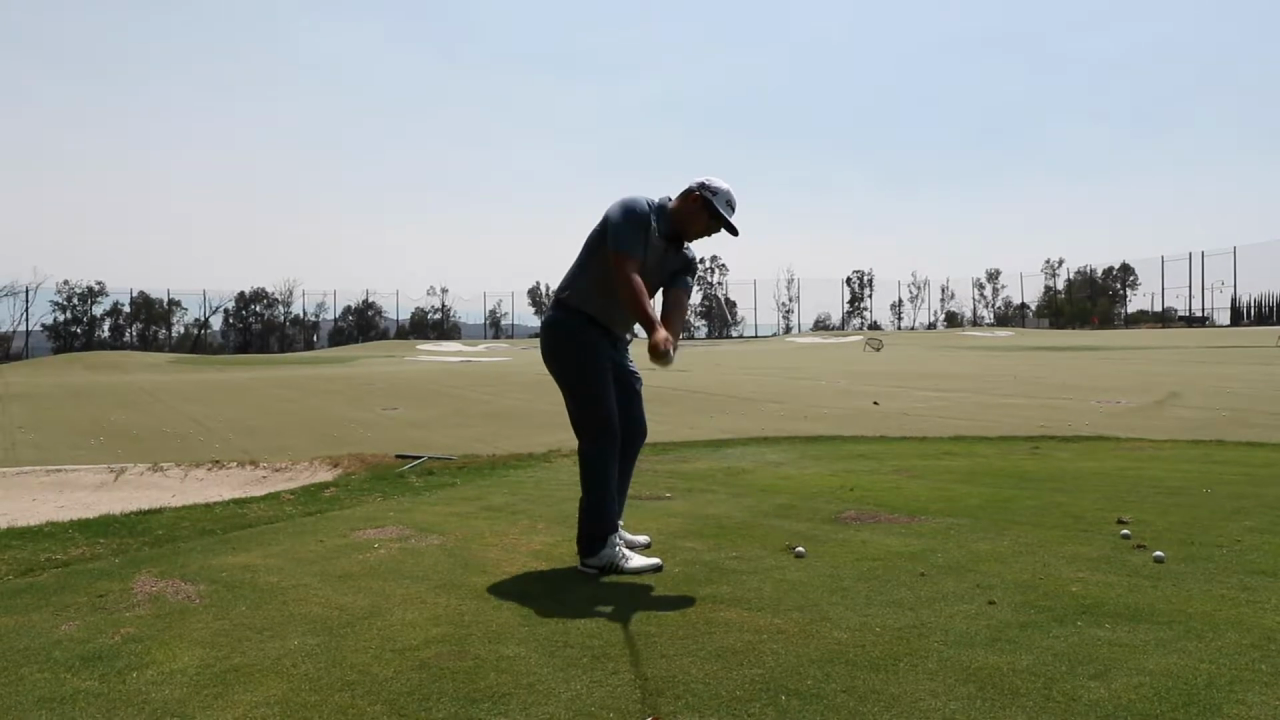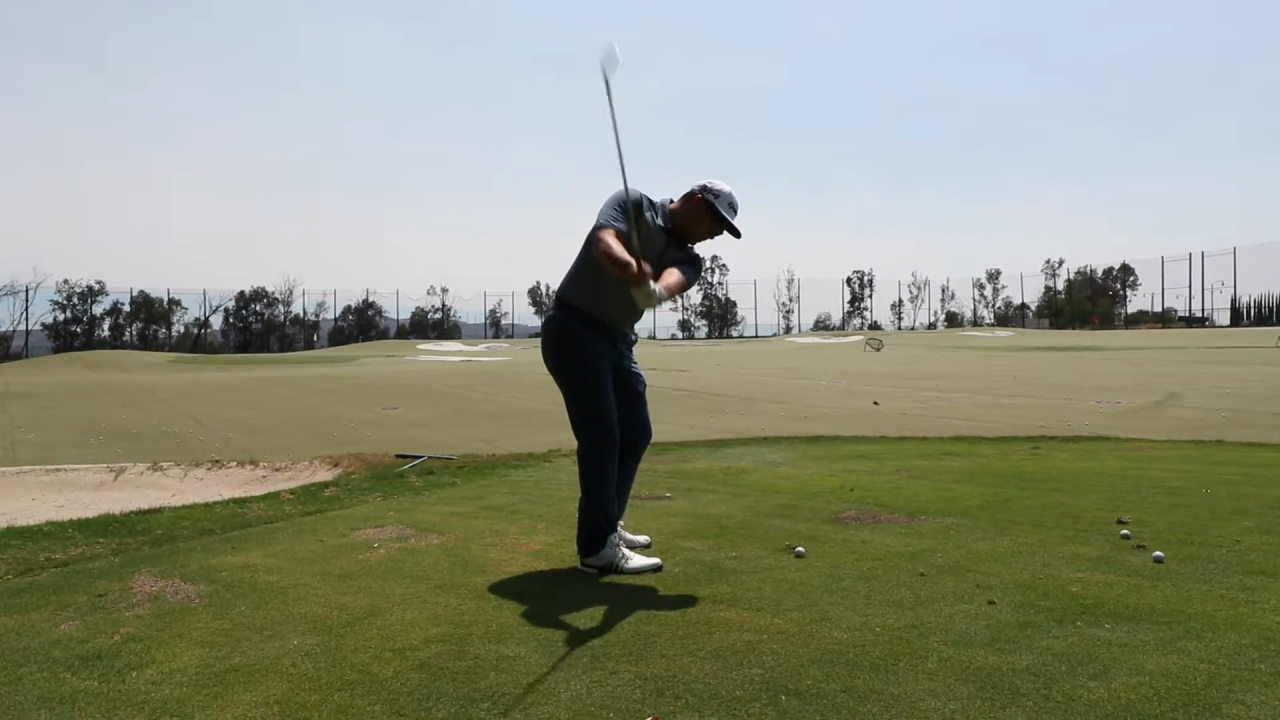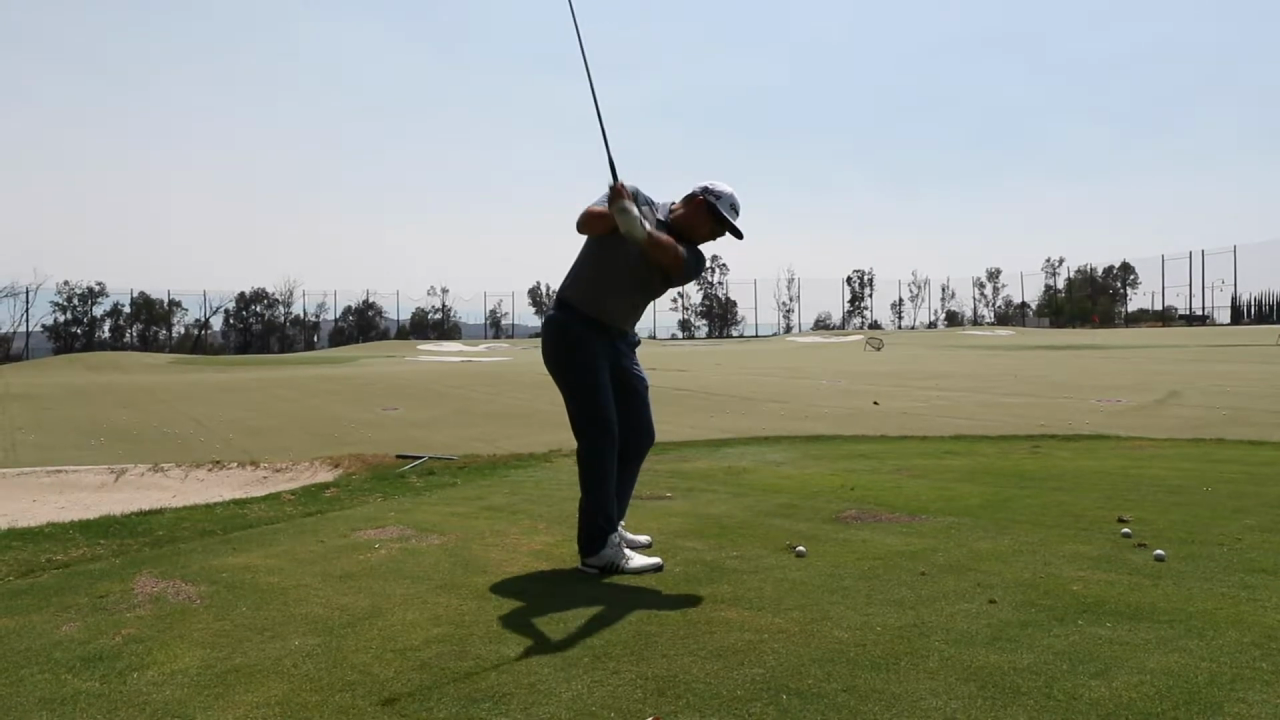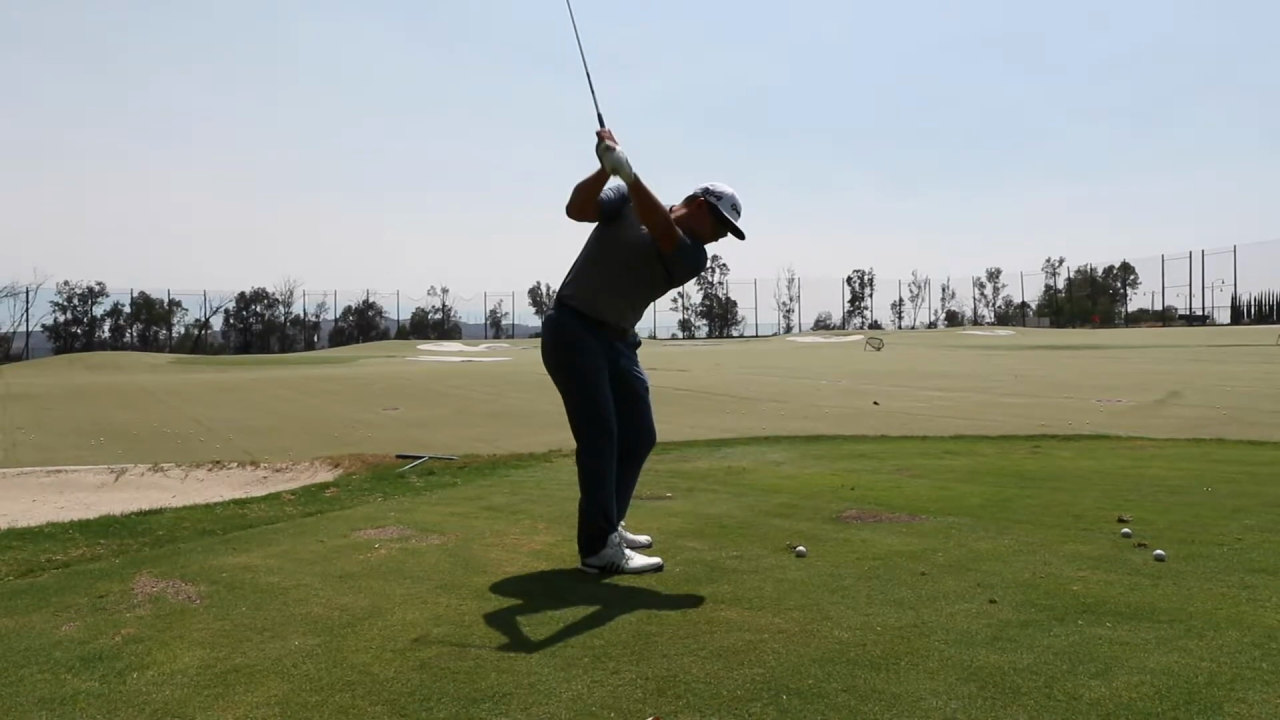
dt=0.3s
person 1, frame 1
left shoulder: (684, 258)
right shoulder: (636, 211)
left elbow: (677, 304)
right elbow: (625, 274)
left wrist: (668, 340)
right wrist: (654, 330)
left hip: (612, 338)
right hip: (572, 330)
left knee: (630, 432)
right knee: (601, 434)
left ankle: (606, 527)
right ankle: (597, 548)
person 1, frame 2
left shoulder: (689, 258)
right shoulder: (634, 205)
left elbow: (672, 283)
right elbow: (604, 244)
left wrist: (656, 293)
right wrist: (634, 270)
left hip: (616, 339)
right hip: (573, 330)
left knee: (635, 434)
right knee: (601, 434)
left ankle: (606, 527)
right ankle: (597, 547)
person 1, frame 3
left shoulder: (692, 260)
right shoulder: (635, 201)
left elbow: (667, 254)
right elbow: (586, 222)
left wrist: (638, 228)
right wrist: (616, 213)
left hip: (617, 339)
right hip: (572, 328)
left knee: (638, 436)
right knee: (600, 434)
left ankle: (608, 528)
right ankle: (598, 548)
person 1, frame 4
left shoulder: (692, 258)
right shoulder: (627, 198)
left elbow: (662, 231)
right elbow: (576, 208)
left wrist: (628, 174)
right wrist: (606, 170)
left hip: (617, 341)
right hip: (572, 329)
left knee: (638, 436)
right knee: (599, 434)
left ankle: (607, 525)
right ankle: (599, 548)
